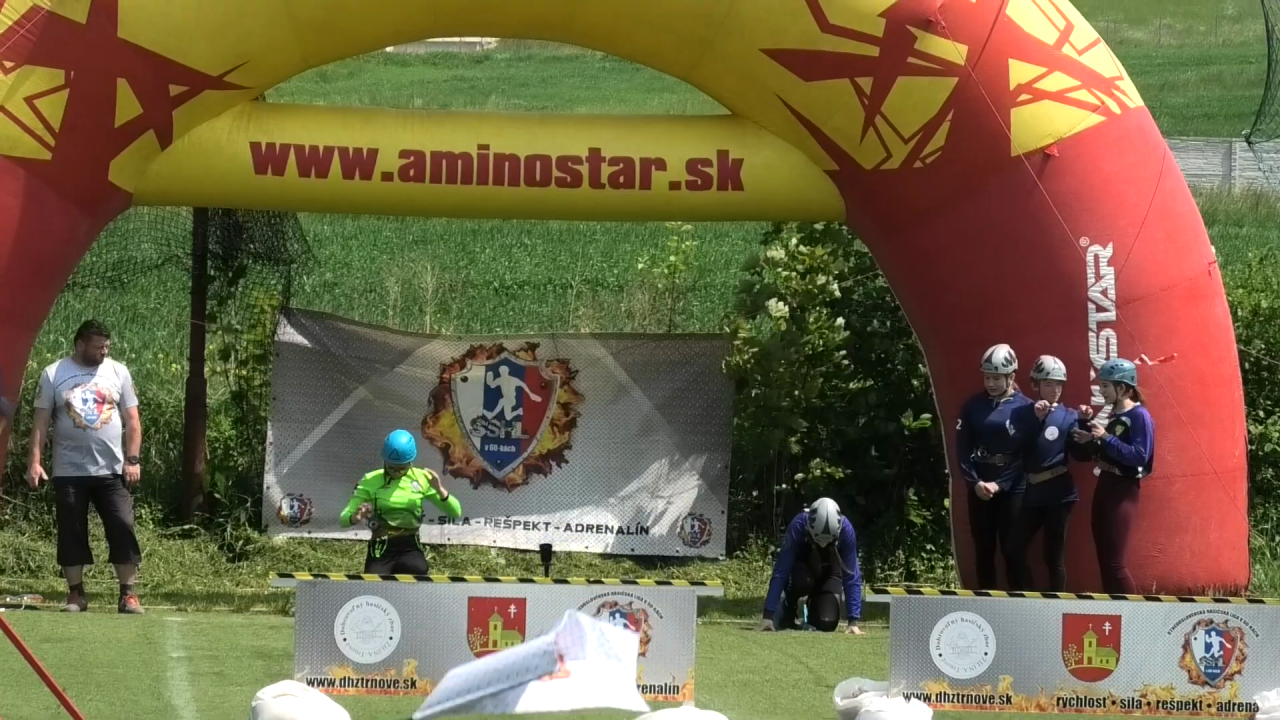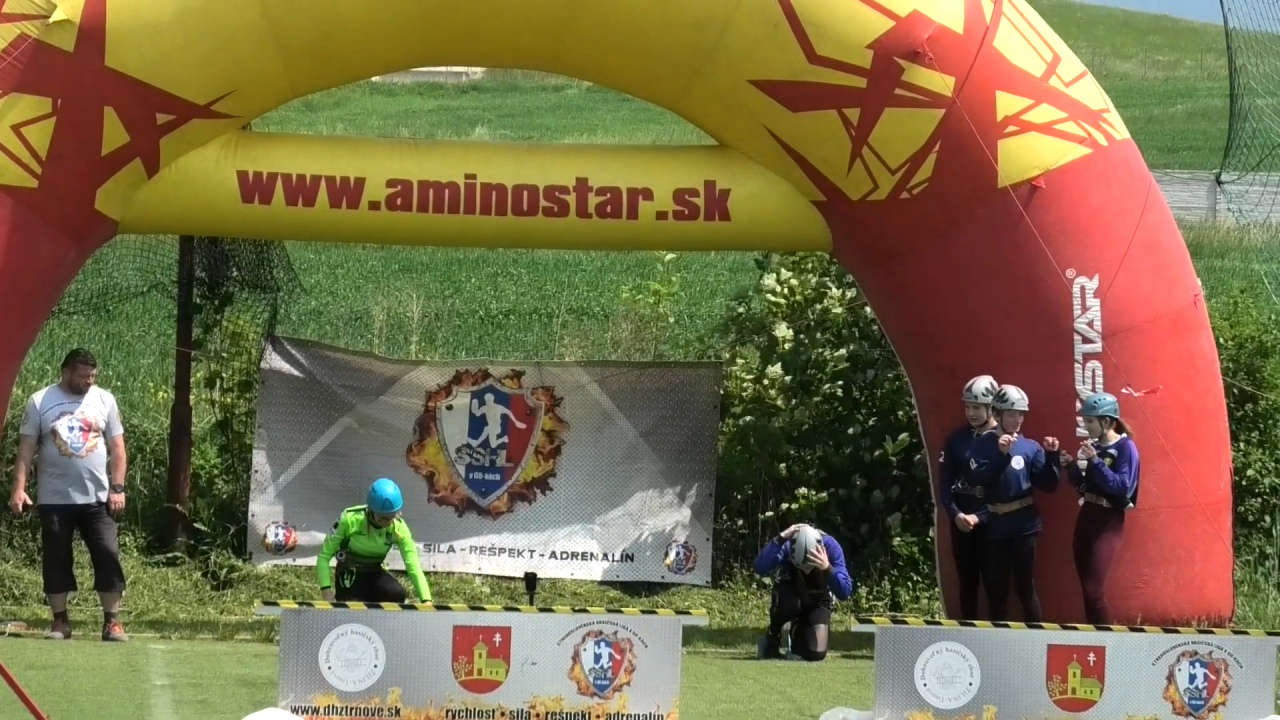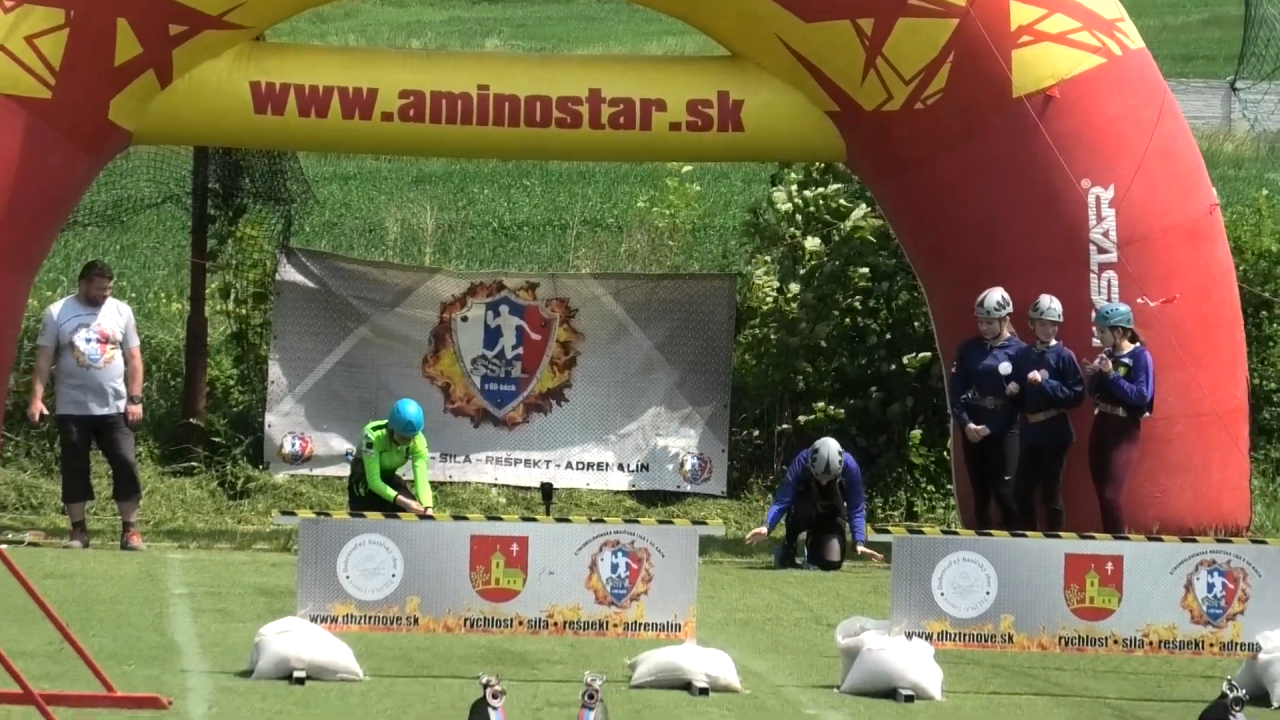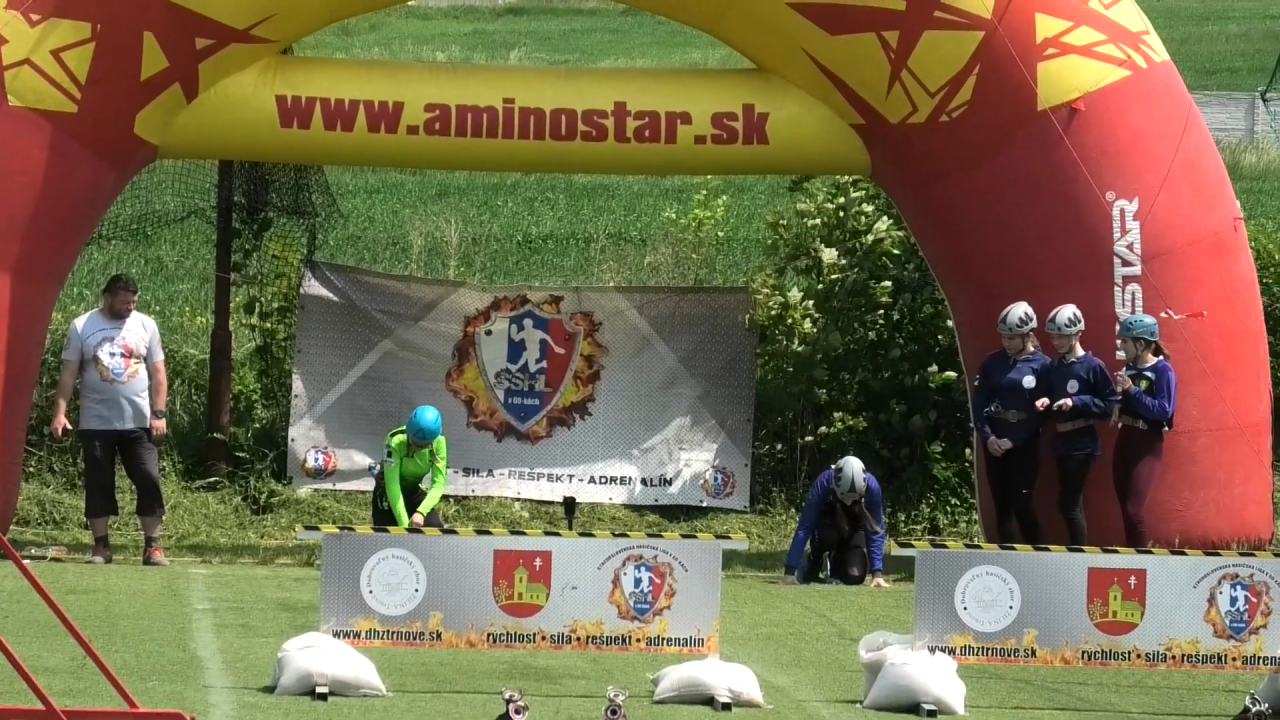
dt=1s
person 1, frame 1
left shoulder: (118, 372)
right shoulder: (53, 374)
left elbow: (132, 419)
right elbow: (41, 422)
left wrist: (133, 460)
right wrist: (34, 461)
left hip: (112, 470)
right hip: (69, 471)
left knee: (123, 529)
right knee: (71, 532)
left ankle: (128, 594)
right ankle: (76, 594)
person 1, frame 2
left shoulder: (105, 400)
right shoulder: (40, 401)
left elbow: (117, 447)
right elbow: (26, 448)
left wrist: (118, 488)
right wrist: (19, 487)
left hip: (97, 498)
right hip: (54, 499)
left knee: (108, 557)
right knee: (56, 560)
left ankle: (112, 621)
right ankle: (60, 621)
person 1, frame 3
left shoulder: (121, 311)
right shoulder: (57, 313)
left elbow: (134, 358)
right elbow: (44, 359)
left wrist: (135, 399)
right wrist: (36, 398)
left hip: (114, 408)
right hip: (72, 409)
left knee: (126, 466)
right knee: (74, 469)
left ankle: (130, 530)
right ankle: (78, 530)
person 1, frame 4
left shoulder: (146, 325)
right shoulder: (82, 326)
left elbow: (158, 373)
right elbow: (68, 374)
left wrist: (159, 414)
right wrist: (59, 412)
left hip: (139, 422)
right hip: (96, 423)
left knee: (149, 481)
right knee: (98, 484)
left ankle: (152, 546)
right ankle: (101, 546)
person 2, frame 1
left shoulder: (1025, 407)
right shoulder: (973, 405)
right elbow: (962, 450)
left wrist: (999, 484)
right wrist: (975, 482)
left hip: (1012, 488)
right hip: (978, 486)
left knee: (1013, 550)
right knee: (983, 549)
person 2, frame 2
right shoulder: (956, 438)
right elbow: (944, 481)
left wrist: (979, 516)
right wrist: (955, 514)
right hip: (960, 518)
right knee: (967, 580)
person 2, frame 3
left shoulder: (1019, 351)
right shoulder: (968, 349)
right elbow: (955, 390)
left wrist: (990, 428)
right wrist: (965, 423)
left hip: (1004, 429)
right hip: (972, 427)
left knee: (1003, 491)
right knee: (980, 491)
person 2, frame 4
left shoulder: (1042, 365)
right shoulder: (992, 362)
left elbow: (1040, 412)
right elbow: (978, 403)
left wrist: (1012, 441)
right wrist: (987, 436)
left hip: (1025, 442)
right hip: (994, 440)
left knee: (1021, 504)
right knee: (1001, 504)
person 3, frame 1
left shoulder: (1069, 416)
right shoulder: (1023, 413)
right wrist: (1036, 420)
left hip: (1059, 493)
right hip: (1032, 492)
left knee: (1054, 555)
person 3, frame 2
left shoulder: (1031, 446)
right shoulder: (983, 445)
left elbow: (1048, 484)
right elbow: (980, 479)
right wrist: (1001, 454)
left hip: (1024, 523)
right hip: (996, 524)
left knee: (1025, 585)
right knee: (996, 585)
person 3, frame 3
left shoulder: (1064, 356)
right shoulder: (1022, 355)
left elbow: (1076, 397)
left wrist: (1044, 384)
right wrist: (1013, 393)
left hip: (1055, 433)
right hip: (1029, 432)
left knee: (1051, 494)
right knee: (1021, 491)
person 3, frame 4
left shoulder: (1093, 366)
right shoulder: (1054, 366)
left elbow: (1110, 405)
left wrist: (1076, 402)
left hip: (1083, 442)
right hip: (1062, 441)
left knee: (1068, 503)
right knee: (1072, 503)
person 4, frame 1
left shoulder: (1139, 415)
right shoulder: (1114, 414)
left elbow: (1141, 456)
left wrist: (1105, 438)
right wrist: (1090, 439)
left hip: (1123, 490)
right hip: (1105, 486)
left knee: (1114, 561)
right knee: (1103, 558)
person 4, frame 2
left shoulder: (1126, 447)
right shoulder: (1095, 446)
left elbow: (1123, 487)
left wrist: (1095, 461)
right wrist: (1072, 466)
left hip: (1108, 521)
right hip: (1086, 516)
left knee: (1093, 589)
right knee: (1087, 588)
person 4, frame 3
left shoulder: (1140, 356)
right shoulder: (1106, 355)
left elbow: (1141, 396)
left wrist: (1111, 374)
right wrist: (1095, 376)
left hip: (1124, 429)
right hip: (1101, 425)
left knee: (1111, 495)
right knee: (1102, 494)
person 4, frame 4
left shoulder: (1162, 370)
right shoulder: (1131, 367)
left elbow: (1163, 410)
left wrist: (1132, 390)
right wrist: (1118, 406)
left hip: (1147, 442)
right hip: (1125, 437)
left knee: (1133, 510)
right knee: (1124, 507)
